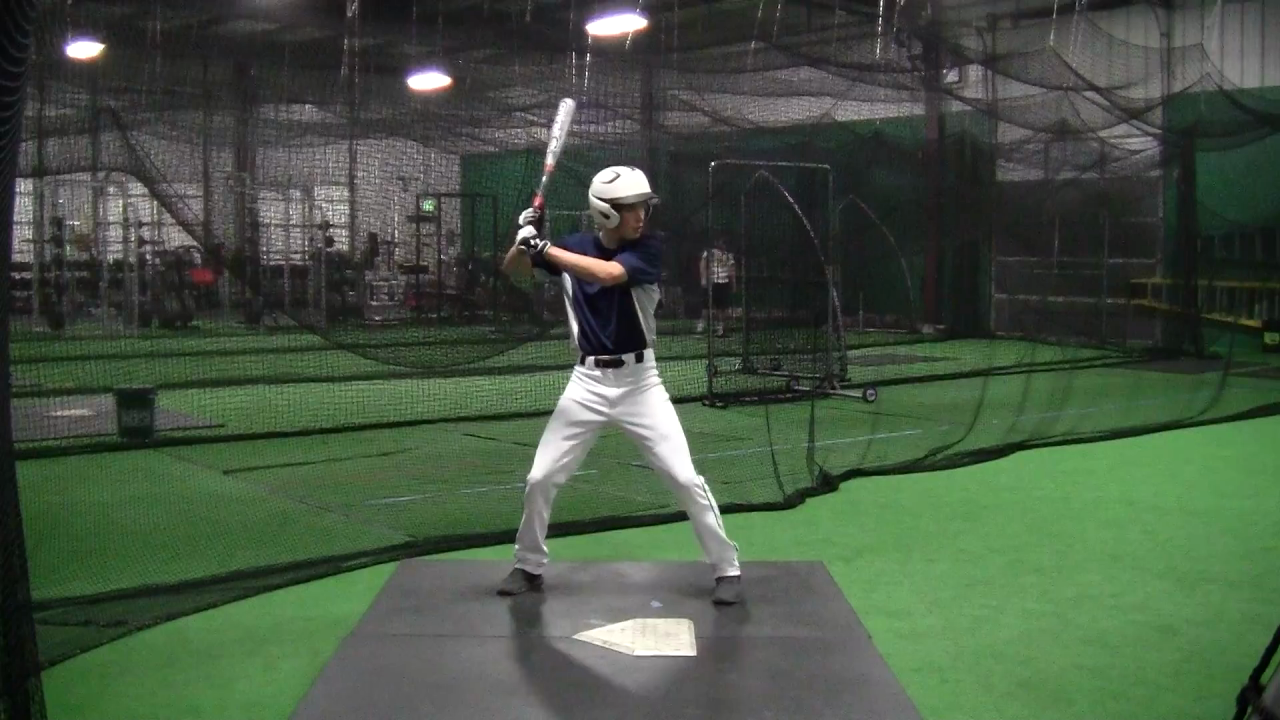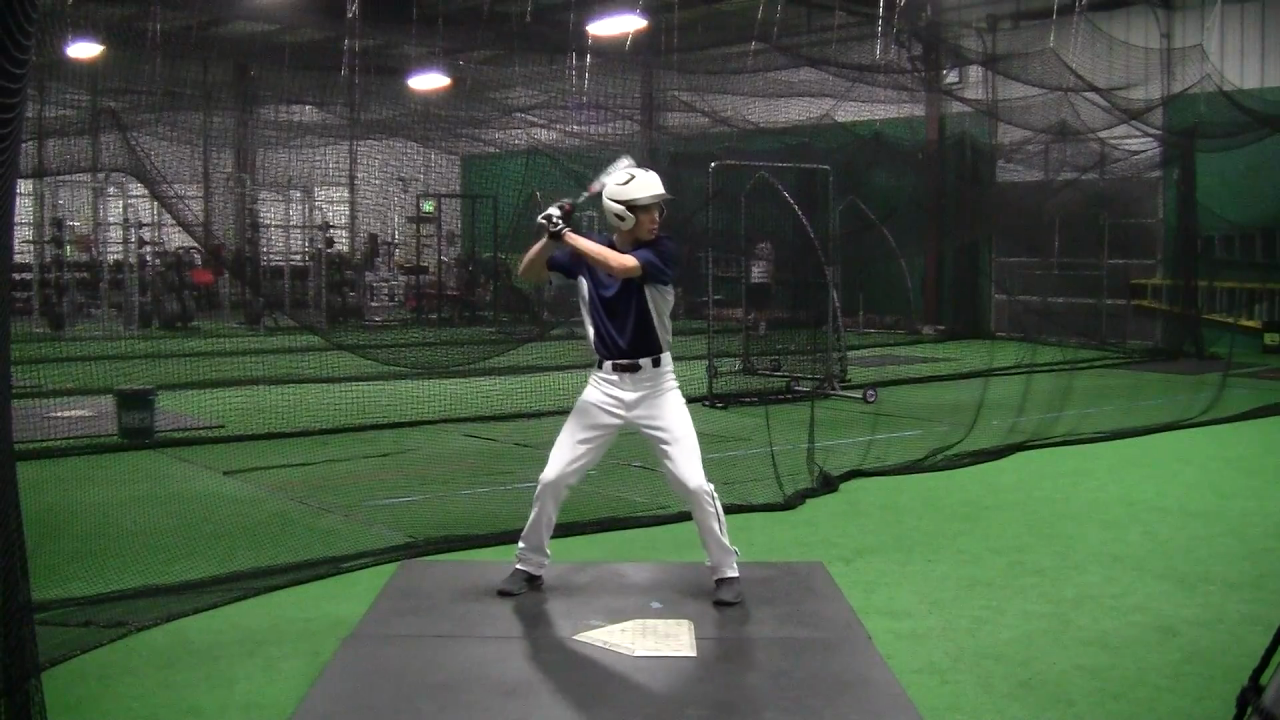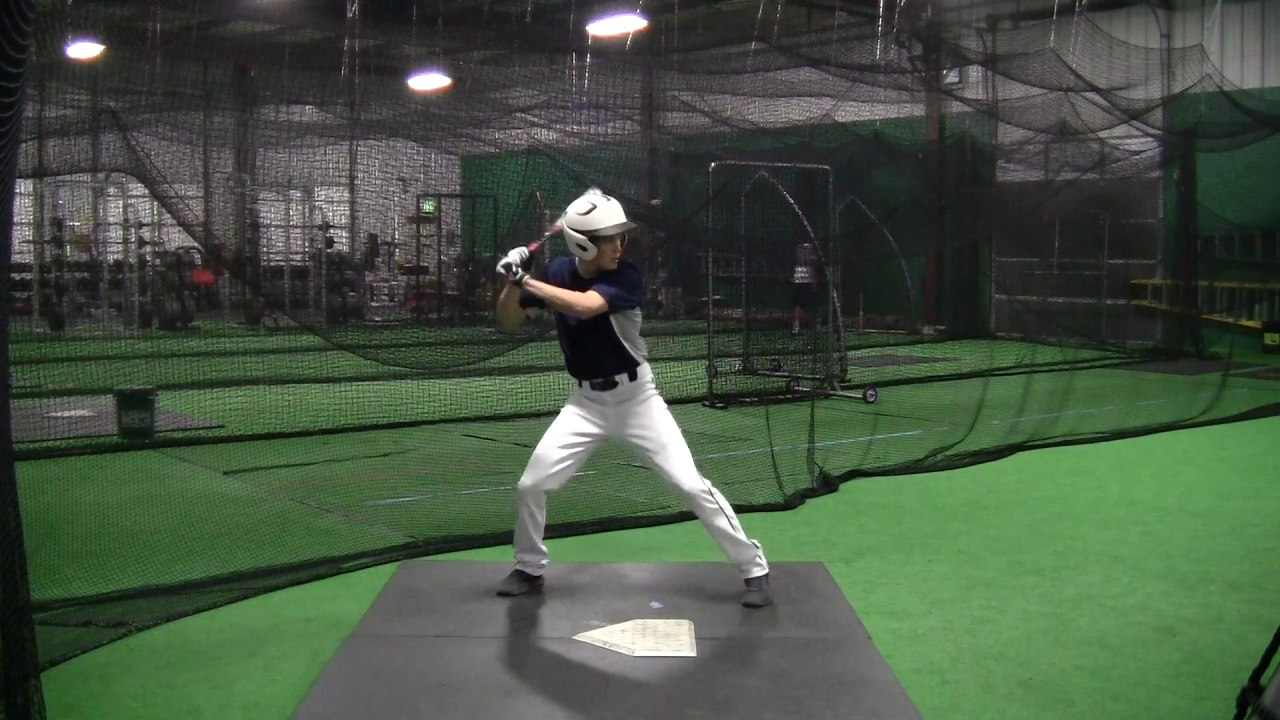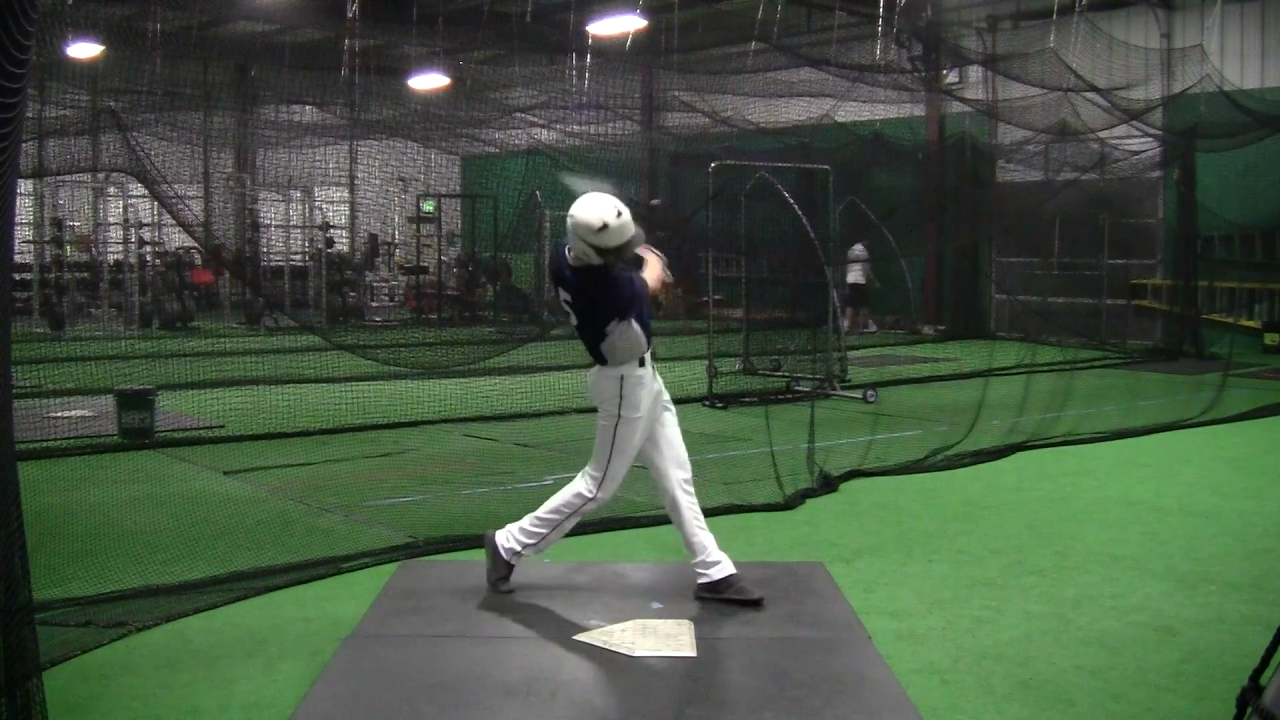
dt=0.7s
person 1, frame 1
left shoulder: (648, 248)
right shoulder: (575, 245)
left elbow: (607, 274)
right elbow: (511, 270)
left wrist: (543, 247)
right wrist: (524, 237)
left hip: (639, 380)
right hip: (587, 381)
left knee: (685, 478)
right knee: (540, 478)
left ankle: (726, 568)
right ankle: (529, 566)
person 1, frame 2
left shoulder: (663, 250)
right shoulder: (584, 252)
left elbow: (621, 265)
right elbow: (527, 274)
left wrist: (566, 234)
right wrist: (551, 235)
left hip: (656, 385)
right hip: (605, 386)
left knee: (694, 484)
right knee: (553, 479)
left ankle: (725, 570)
right ankle: (529, 565)
person 1, frame 3
left shoulder: (628, 277)
right shoulder: (556, 272)
left elbow: (586, 305)
right elbow: (507, 321)
left wrist: (527, 280)
right wrist: (512, 281)
left hip: (635, 396)
right hip: (585, 400)
left knee: (691, 484)
right knee: (530, 484)
left ankle: (754, 569)
right ankle: (529, 567)
person 1, frame 4
left shoulder: (563, 256)
right shoulder: (606, 284)
right elbow: (655, 280)
right wrist: (653, 260)
left hip: (637, 376)
right hip: (625, 383)
left knee: (675, 474)
right knee: (597, 486)
left ankle: (713, 572)
right ankle: (508, 545)
